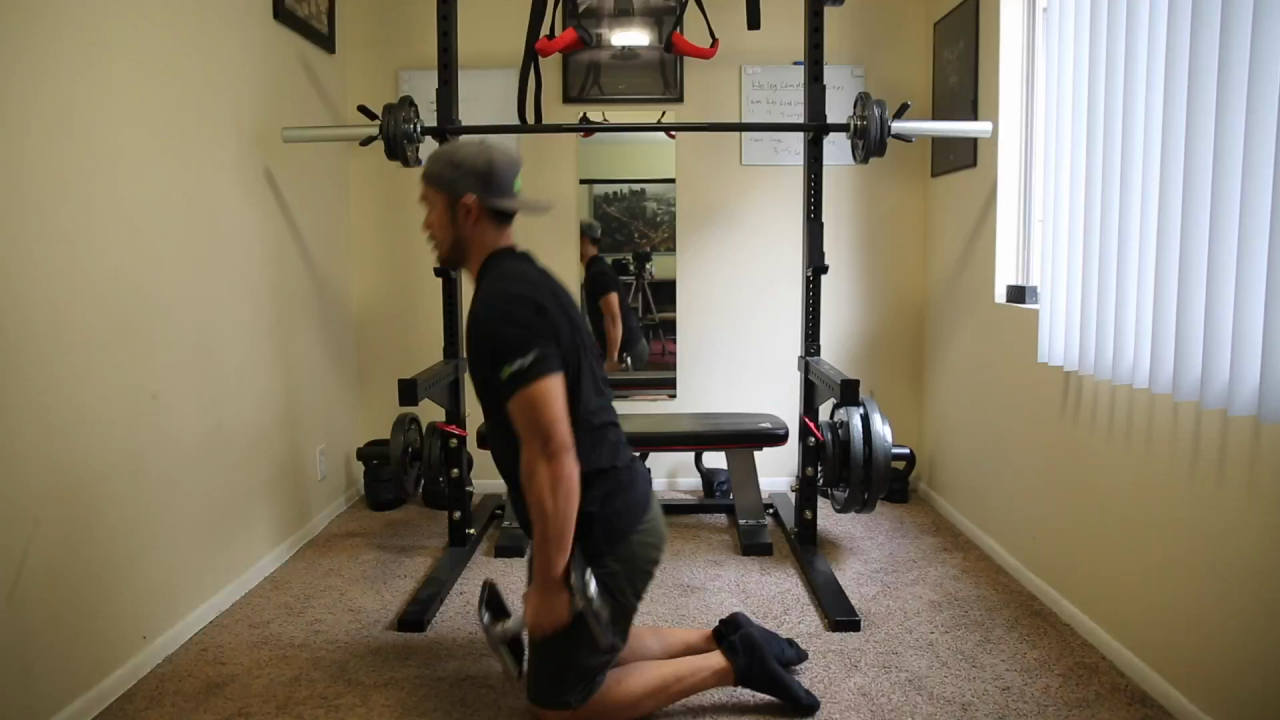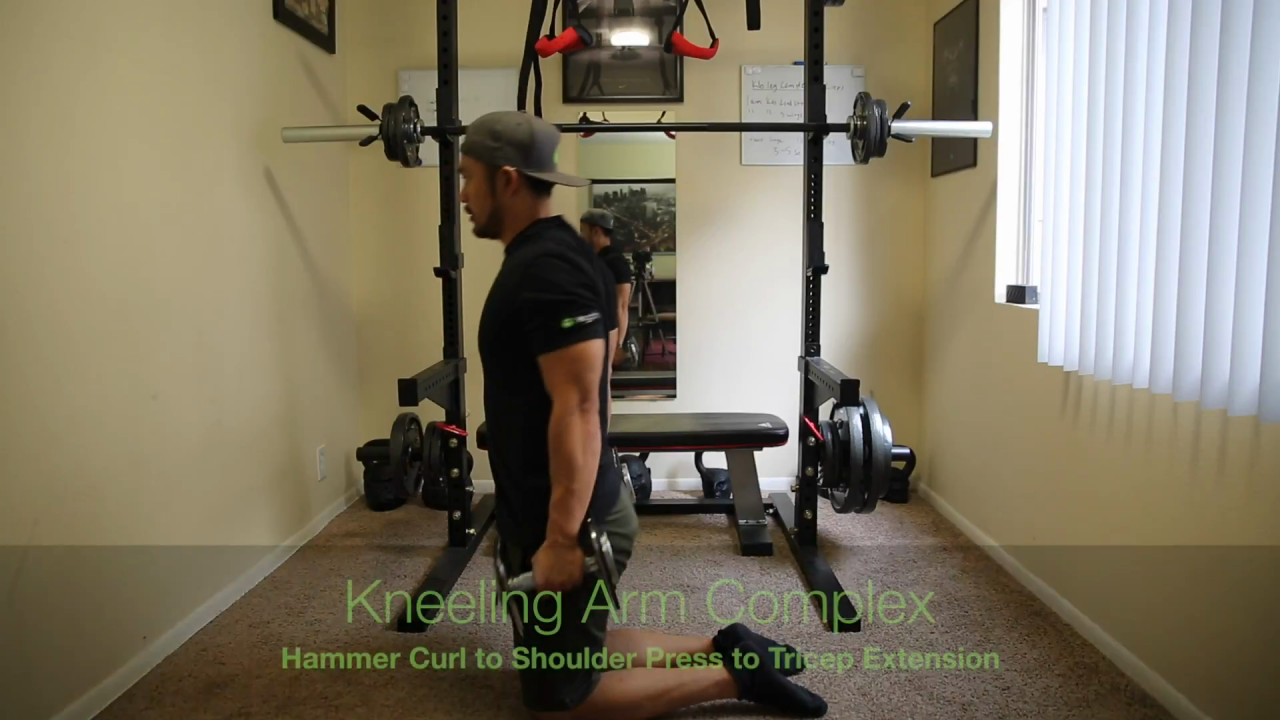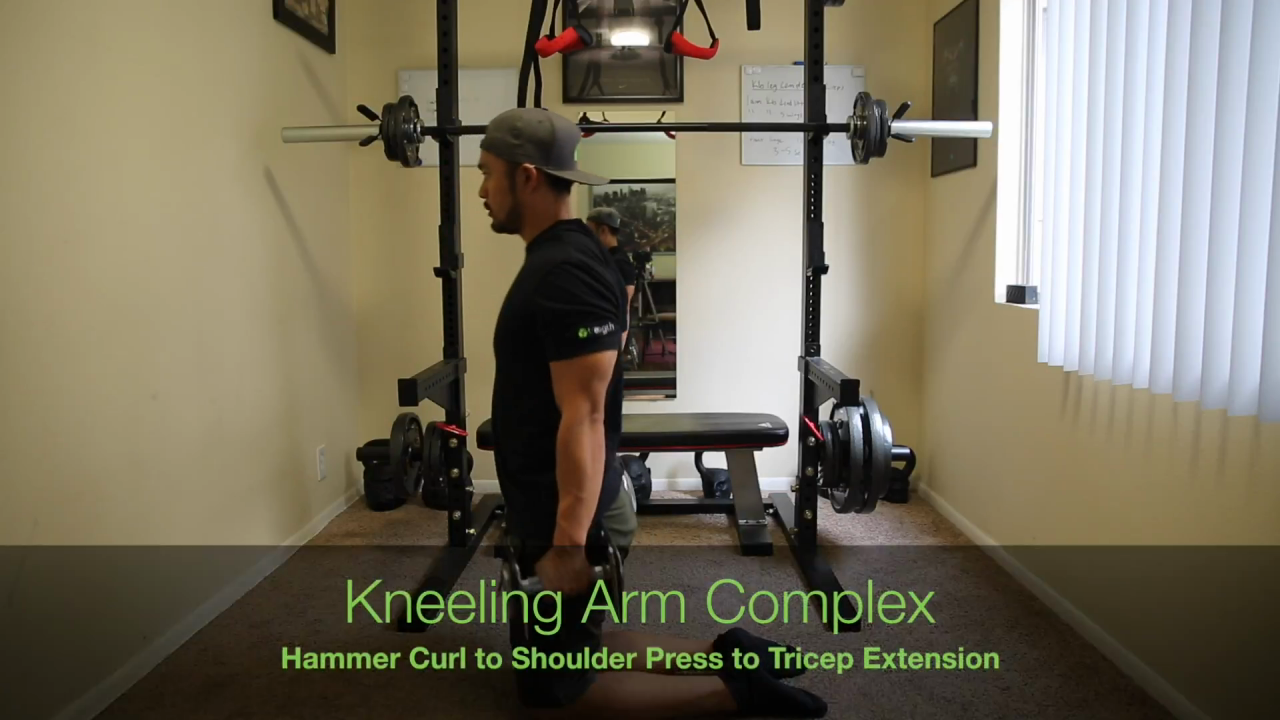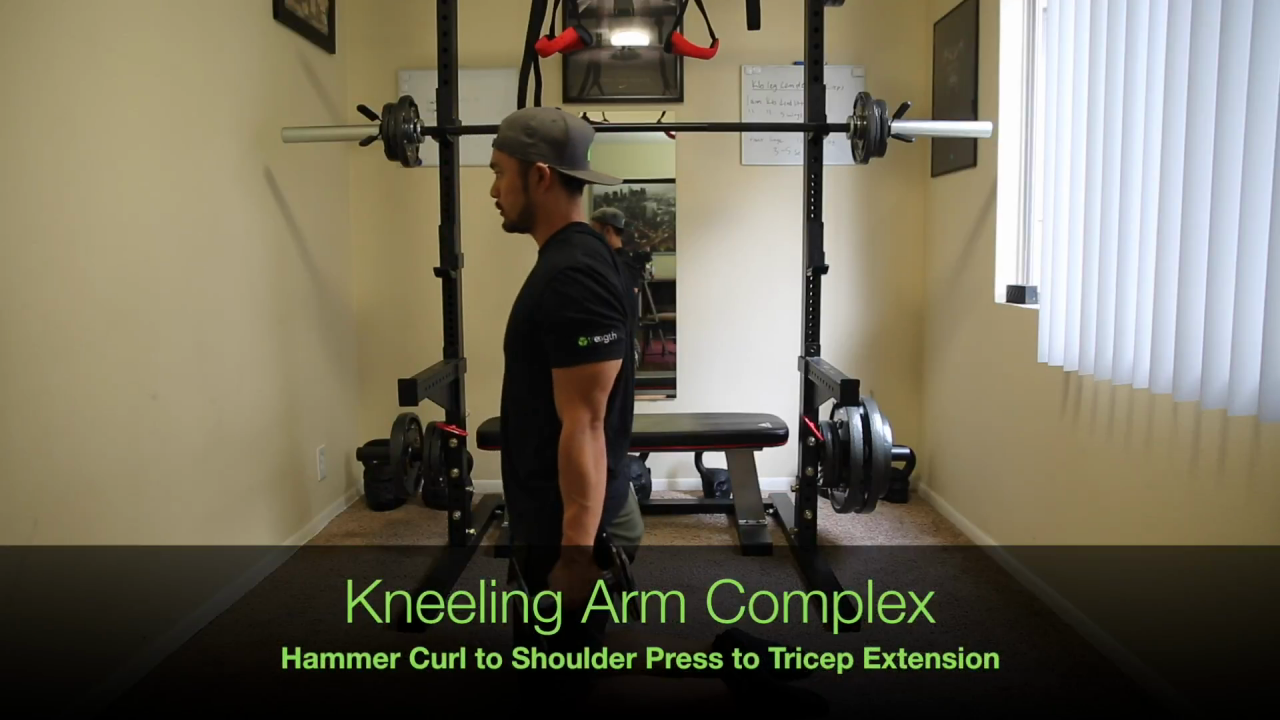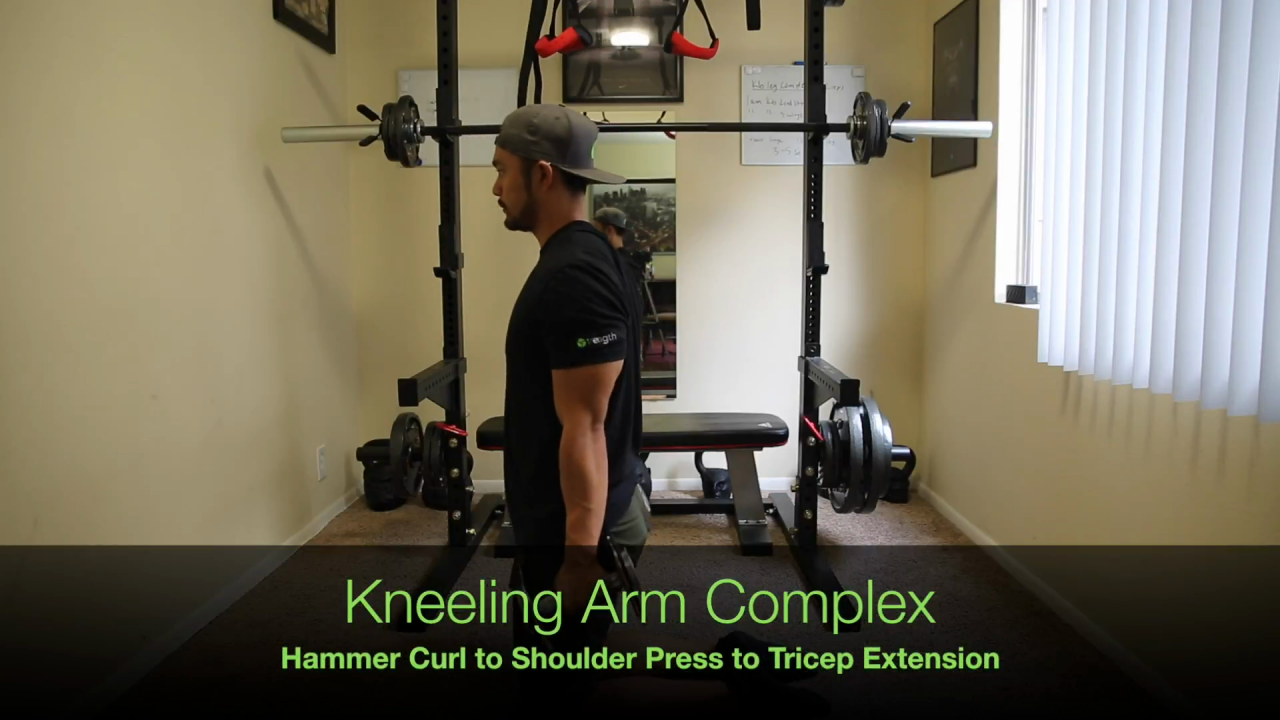
dt=0.2s
person 1, frame 1
left shoulder: (506, 306)
right shoulder: (514, 284)
left elbow: (551, 451)
left wrist: (549, 581)
left hip: (603, 532)
right hip: (604, 513)
right knee: (574, 651)
left ankle: (729, 662)
right ankle: (724, 640)
person 1, frame 2
left shoulder: (548, 267)
right shoulder: (535, 258)
left elbow: (577, 407)
left wrist: (562, 538)
left hip: (573, 516)
right hip: (549, 509)
right knee: (575, 644)
right ankle: (721, 647)
person 1, frame 3
left shoulder: (567, 272)
right shoulder: (556, 260)
left elbow: (584, 415)
left wrist: (570, 545)
left hip: (573, 517)
right hip: (554, 510)
right knee: (572, 649)
right ankle: (724, 653)
person 1, frame 4
left shoulder: (572, 277)
right shoulder: (570, 262)
left elbow: (584, 424)
left wrist: (576, 553)
left hip: (575, 524)
right hip: (566, 516)
right knee: (581, 652)
right ankle: (727, 654)
person 1, frame 5
left shoulder: (572, 278)
right shoulder: (577, 261)
left elbow: (585, 428)
left wrist: (580, 557)
left hip: (582, 527)
right hip: (565, 520)
right knee: (579, 655)
right ankle: (729, 658)
